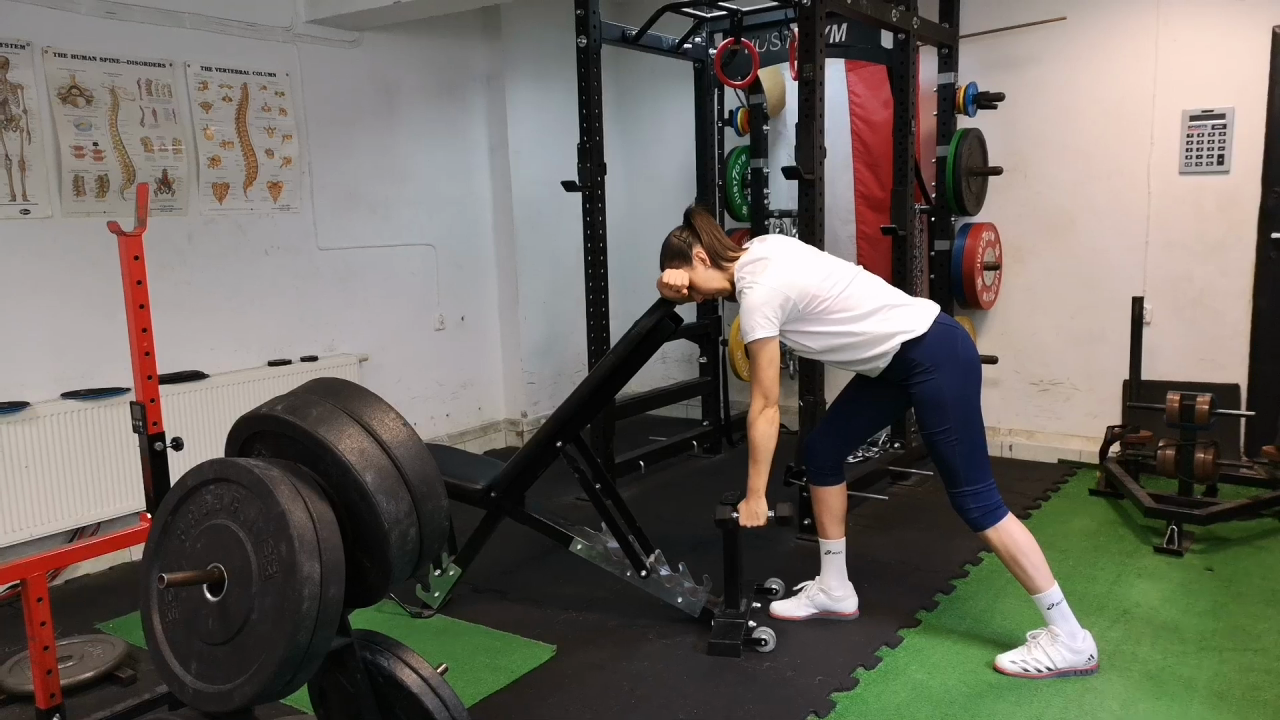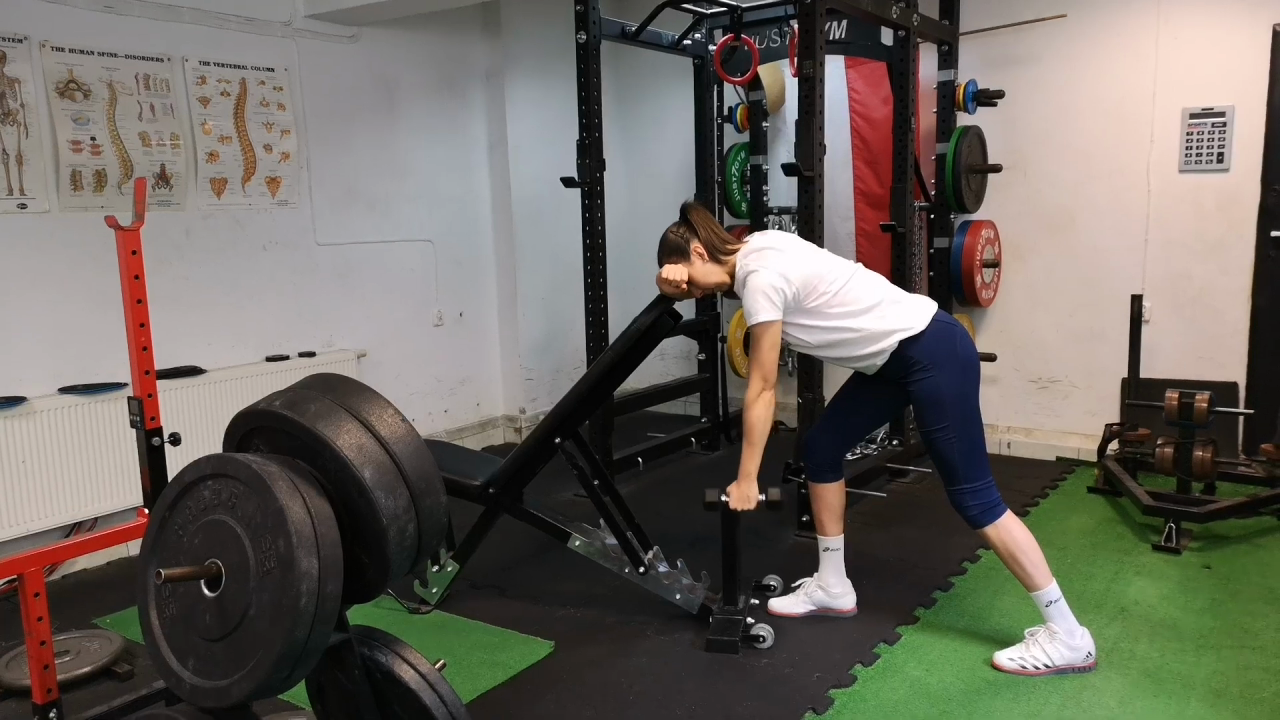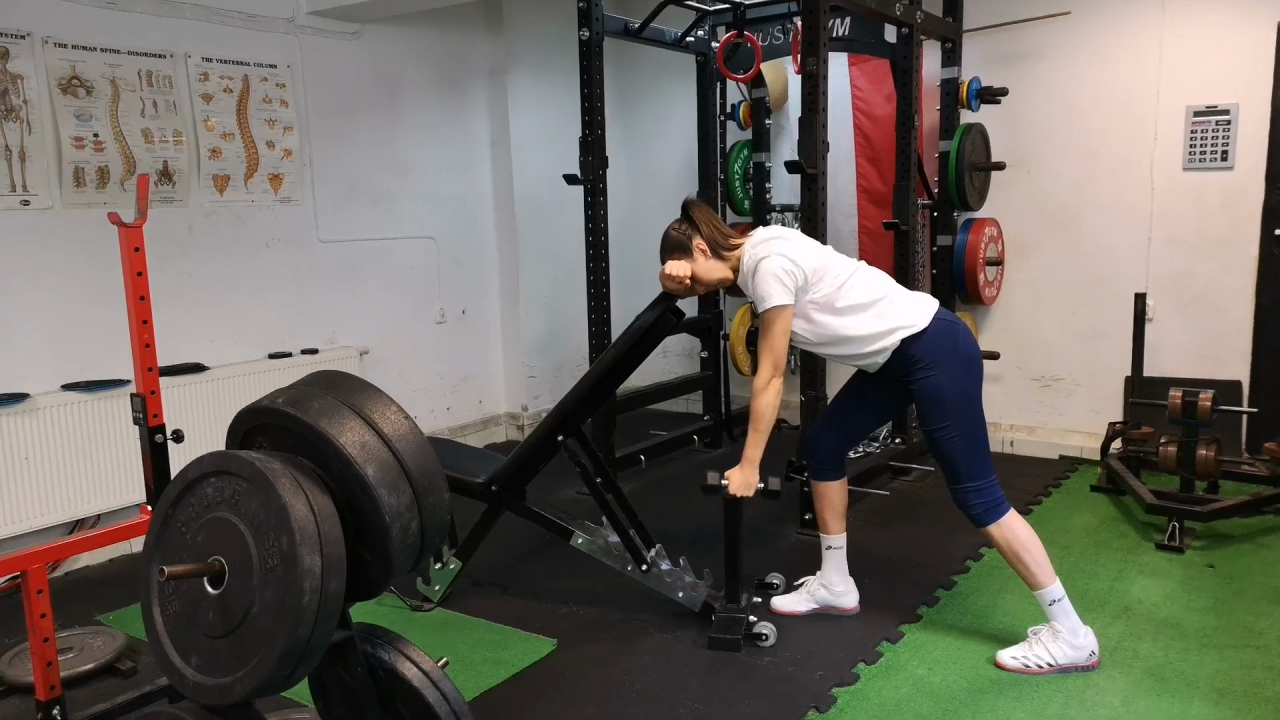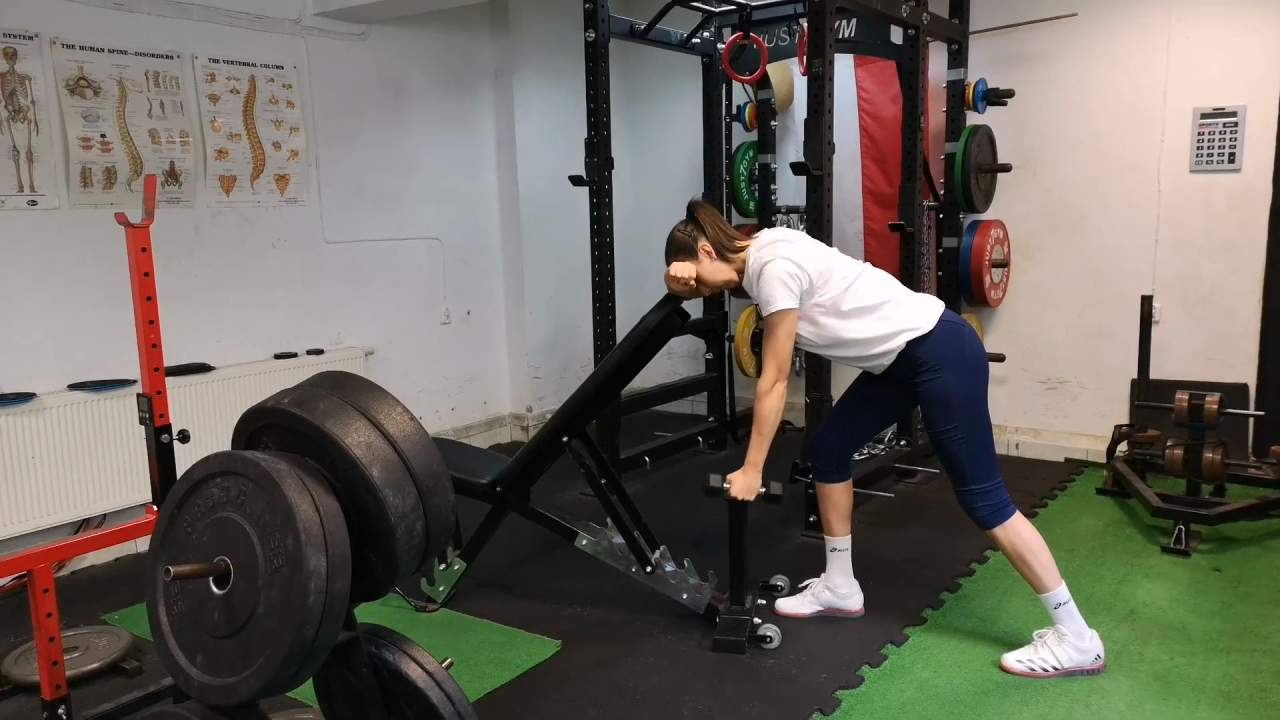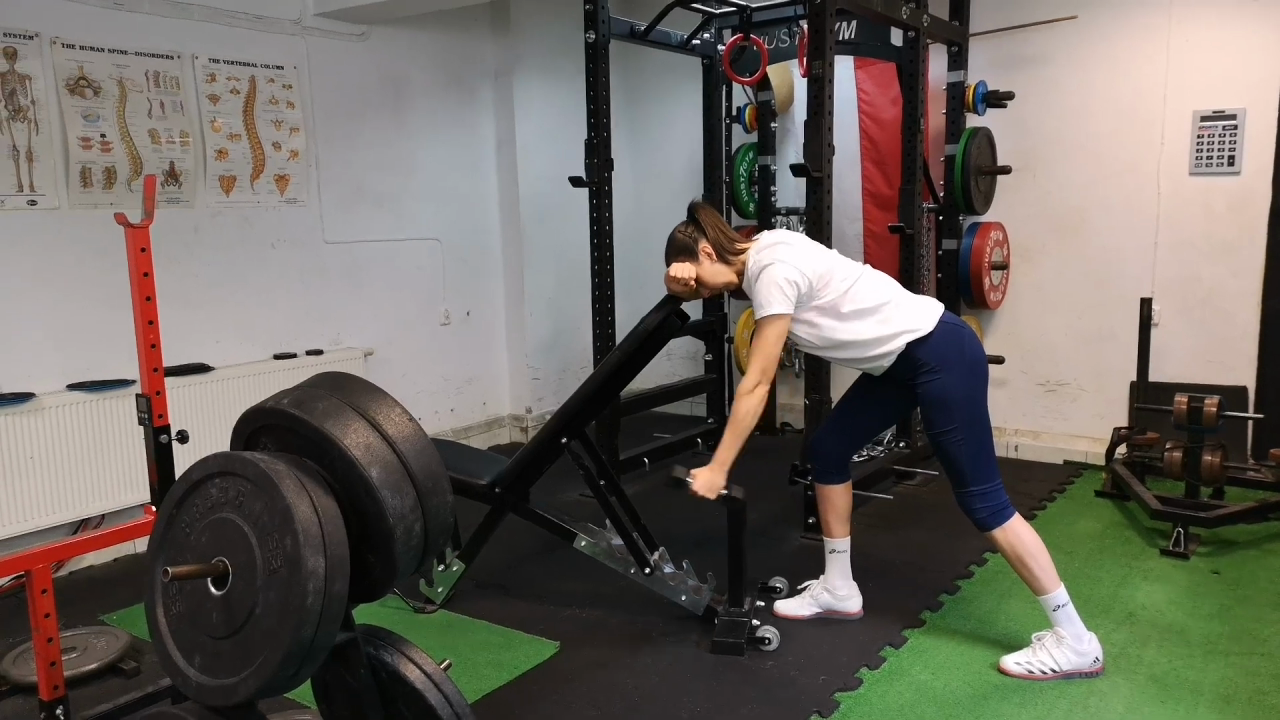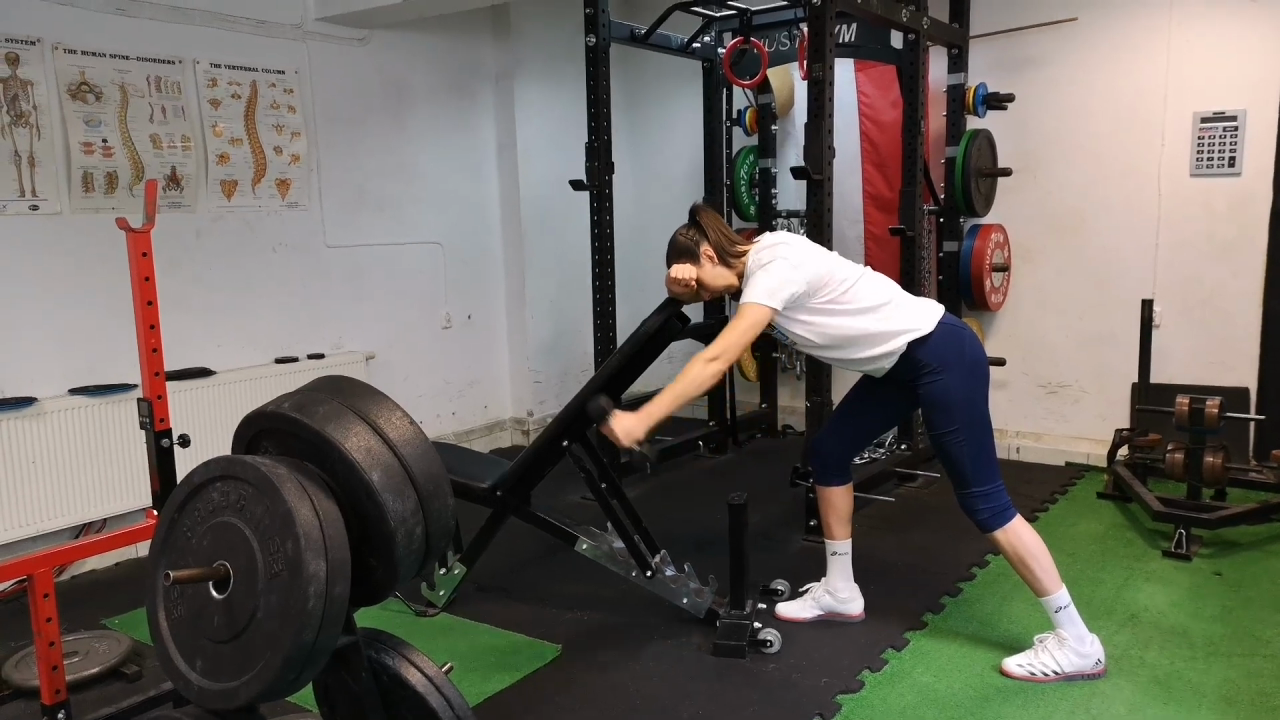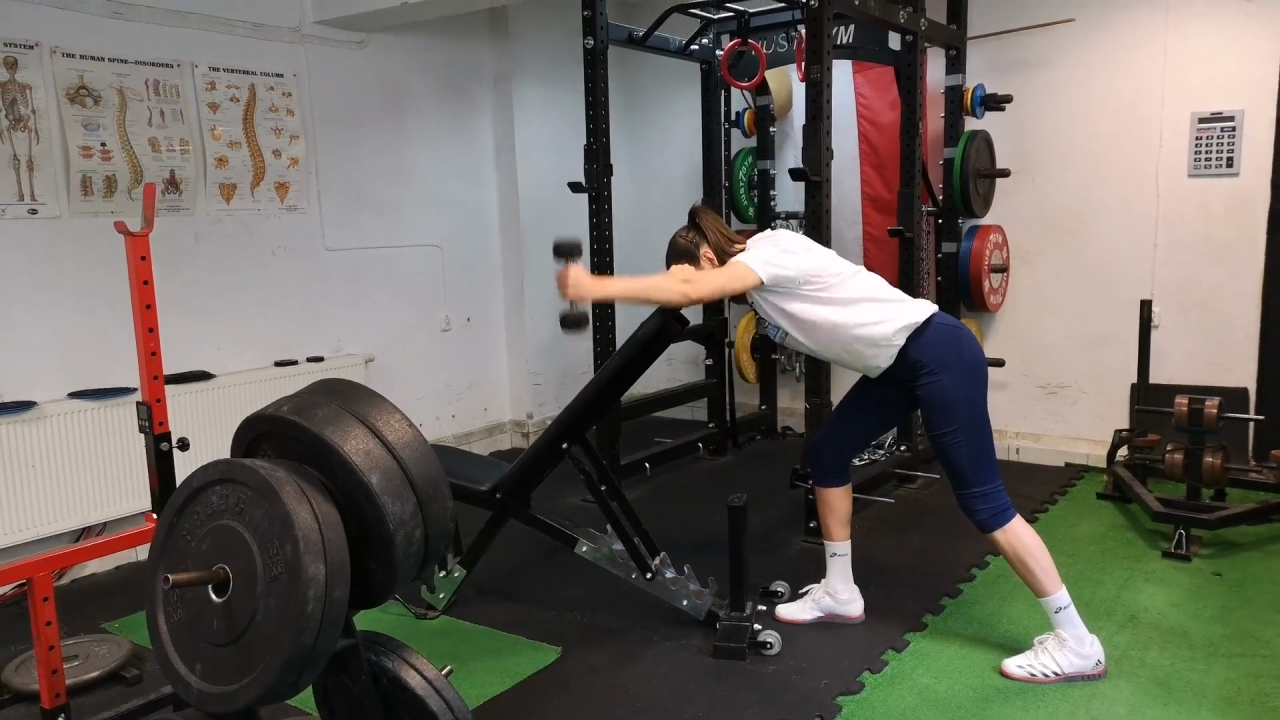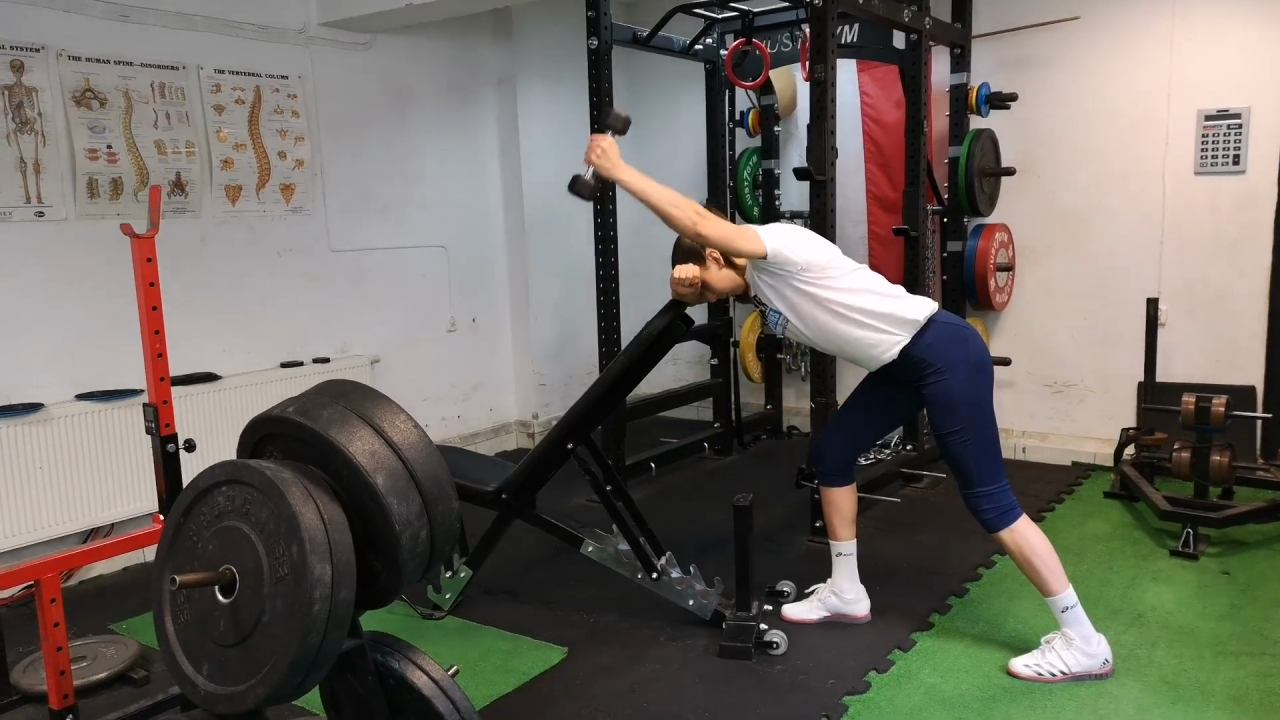
dt=0.3s
person 1, frame 1
left shoulder: (758, 291)
right shoulder: (754, 255)
left elbow: (765, 406)
left wrist: (755, 495)
right wrist: (677, 285)
left hip: (935, 354)
right hip: (897, 357)
left knee: (974, 498)
right knee: (822, 451)
left ankle: (1069, 639)
right ankle: (834, 590)
person 1, frame 2
left shoulder: (761, 277)
right shoulder: (752, 251)
left elbow: (762, 390)
left wrist: (747, 479)
right wrist: (674, 279)
left hip: (932, 352)
right hip: (896, 355)
left knee: (972, 495)
right knee: (821, 449)
left ankle: (1067, 636)
right ankle: (833, 587)
person 1, frame 3
left shoulder: (768, 265)
right shoulder: (753, 250)
left elbow: (771, 376)
left wrist: (748, 465)
right wrist: (678, 277)
left hip: (934, 349)
right hip: (895, 354)
left knee: (975, 494)
right knee: (823, 447)
left ankle: (1070, 635)
right ankle: (835, 585)
person 1, frame 4
left shoulder: (774, 268)
right shoulder: (758, 253)
left elbow: (774, 381)
left wrist: (751, 470)
right wrist: (682, 278)
left hip: (940, 351)
right hip: (901, 355)
left knee: (981, 496)
right knee: (827, 449)
left ankle: (1076, 638)
right ankle: (840, 587)
person 1, frame 5
left shoulder: (773, 272)
right shoulder: (756, 255)
left elbow: (756, 386)
left wrist: (717, 469)
right wrist: (681, 279)
left hip: (940, 354)
right hip: (901, 358)
left knee: (981, 499)
right knee: (827, 450)
left ankle: (1075, 642)
right ankle: (838, 589)
person 1, frame 6
left shoulder: (774, 268)
right shoulder: (755, 256)
left elbow: (717, 359)
right elbow: (692, 291)
left wrist: (641, 420)
right wrist: (684, 282)
left hip: (942, 355)
right hip: (900, 361)
left knee: (983, 499)
right knee: (828, 453)
left ankle: (1077, 642)
right ankle: (840, 591)
person 1, frame 7
left shoulder: (771, 253)
right shoulder: (754, 273)
left elbow: (697, 284)
left wrist: (598, 287)
right wrist: (679, 284)
left hip: (939, 355)
right hip: (897, 363)
left knee: (982, 501)
right knee: (827, 454)
left ankle: (1076, 645)
right ankle: (840, 594)
person 1, frame 8
left shoulder: (778, 246)
right shoulder: (759, 282)
left elbow: (701, 226)
left wrist: (617, 171)
right wrist: (686, 284)
left hip: (943, 354)
right hip: (904, 363)
left knee: (988, 500)
right knee: (832, 453)
left ankle: (1083, 641)
right ankle: (846, 591)
